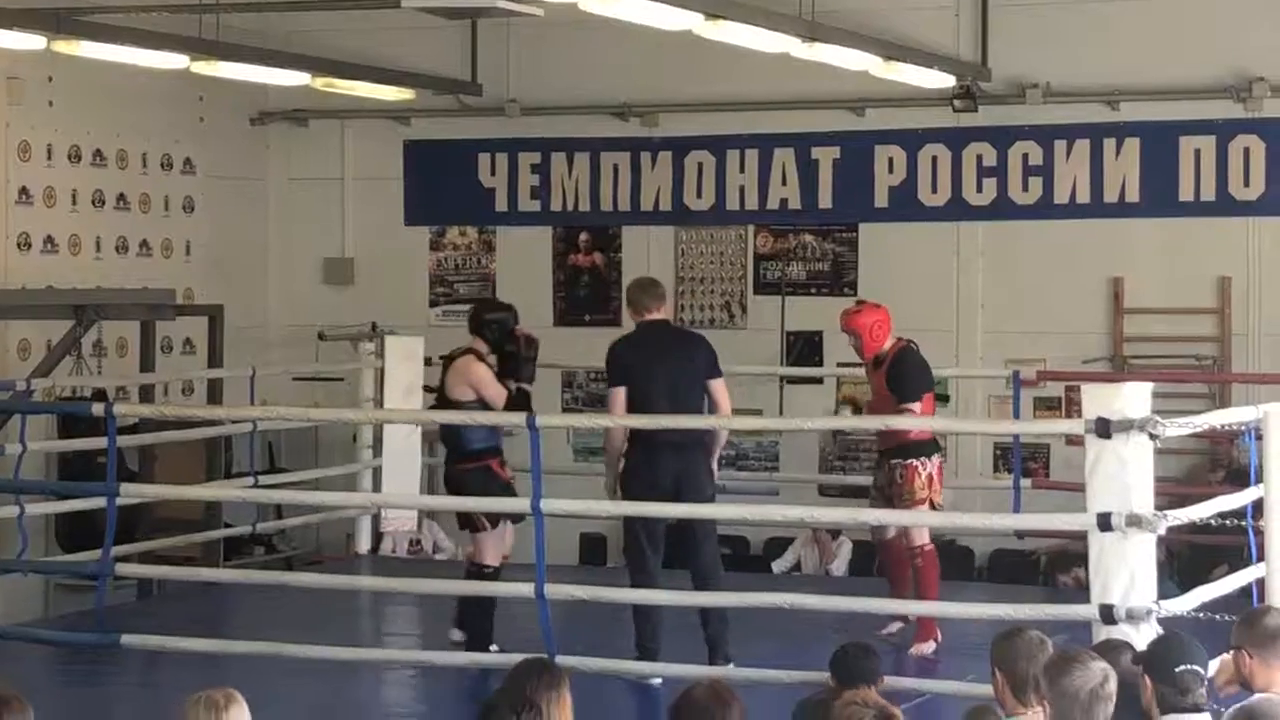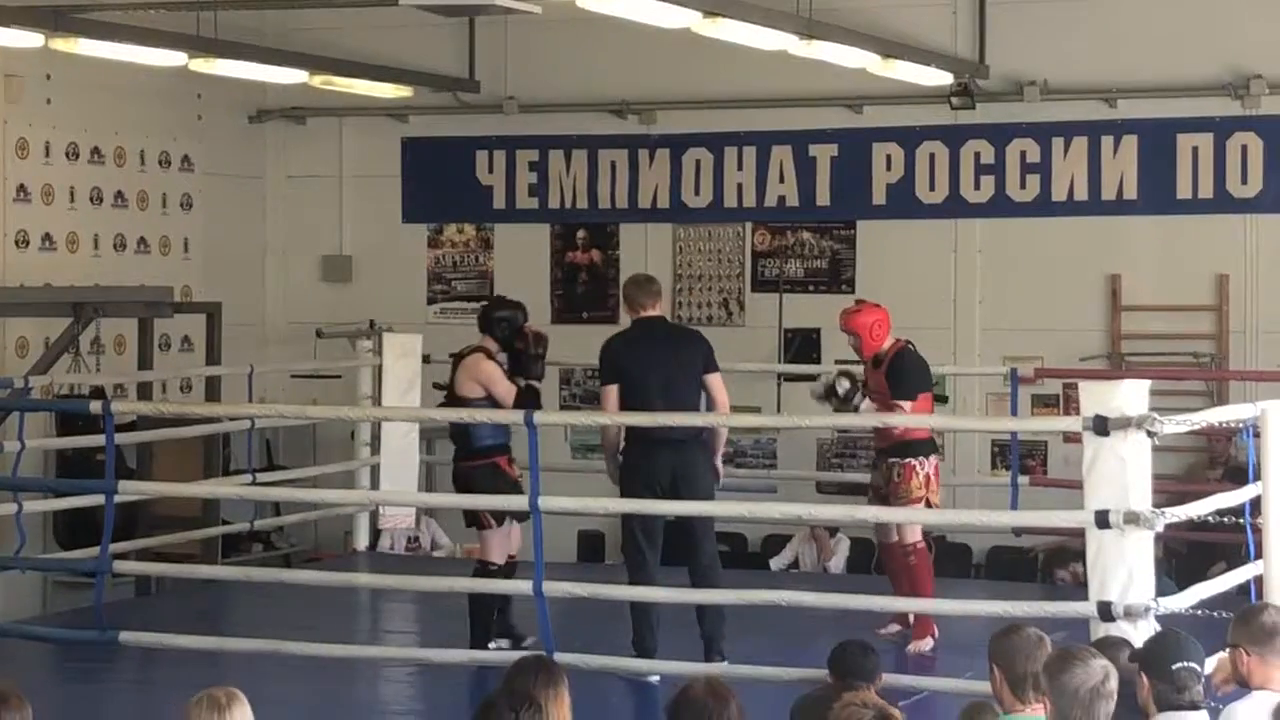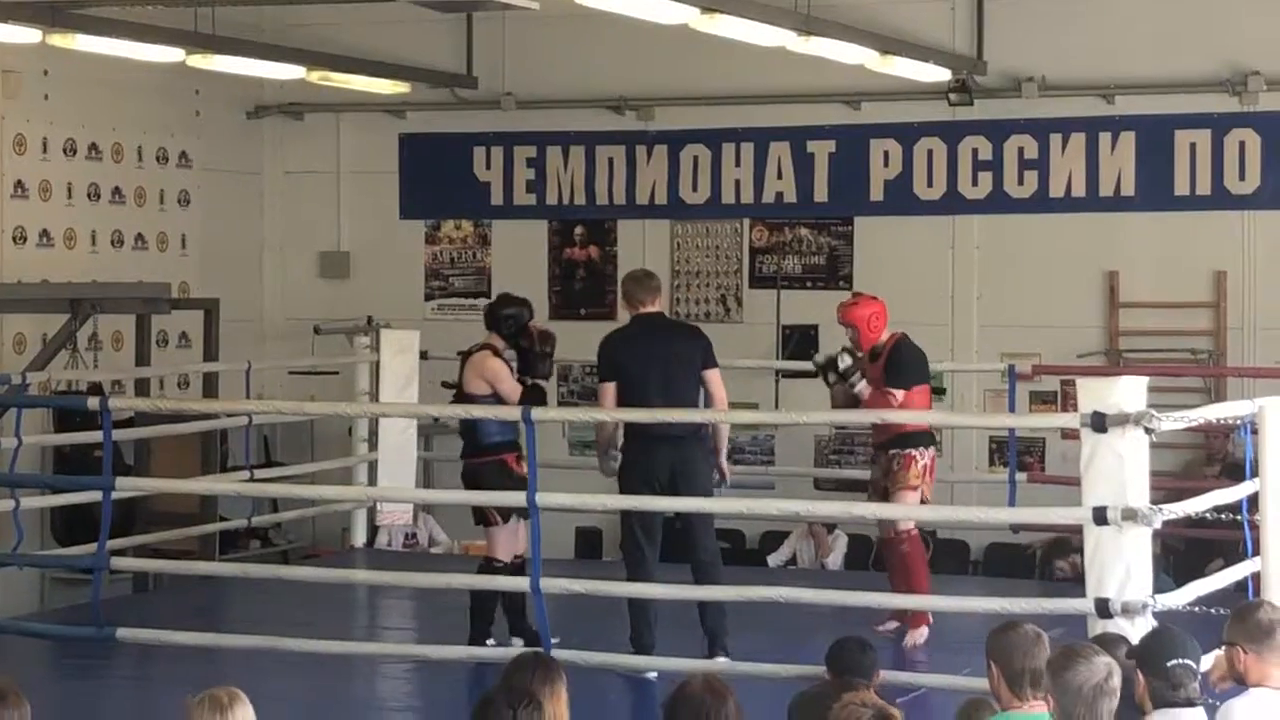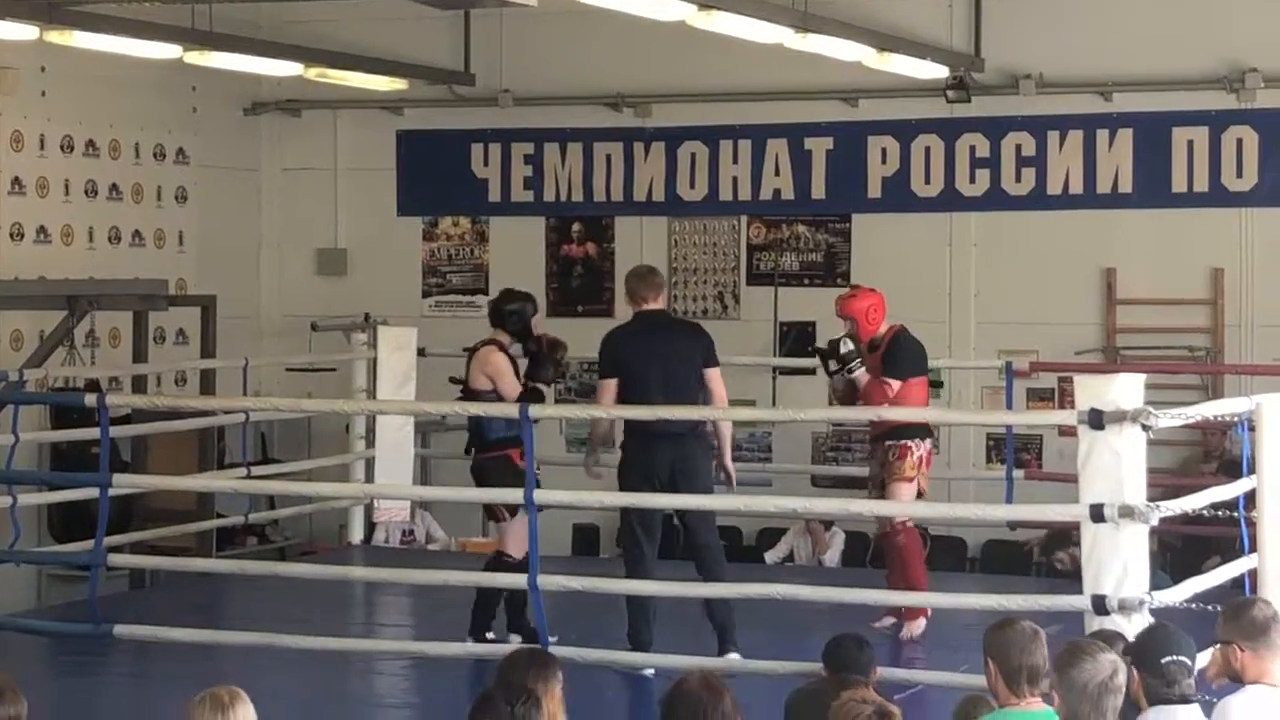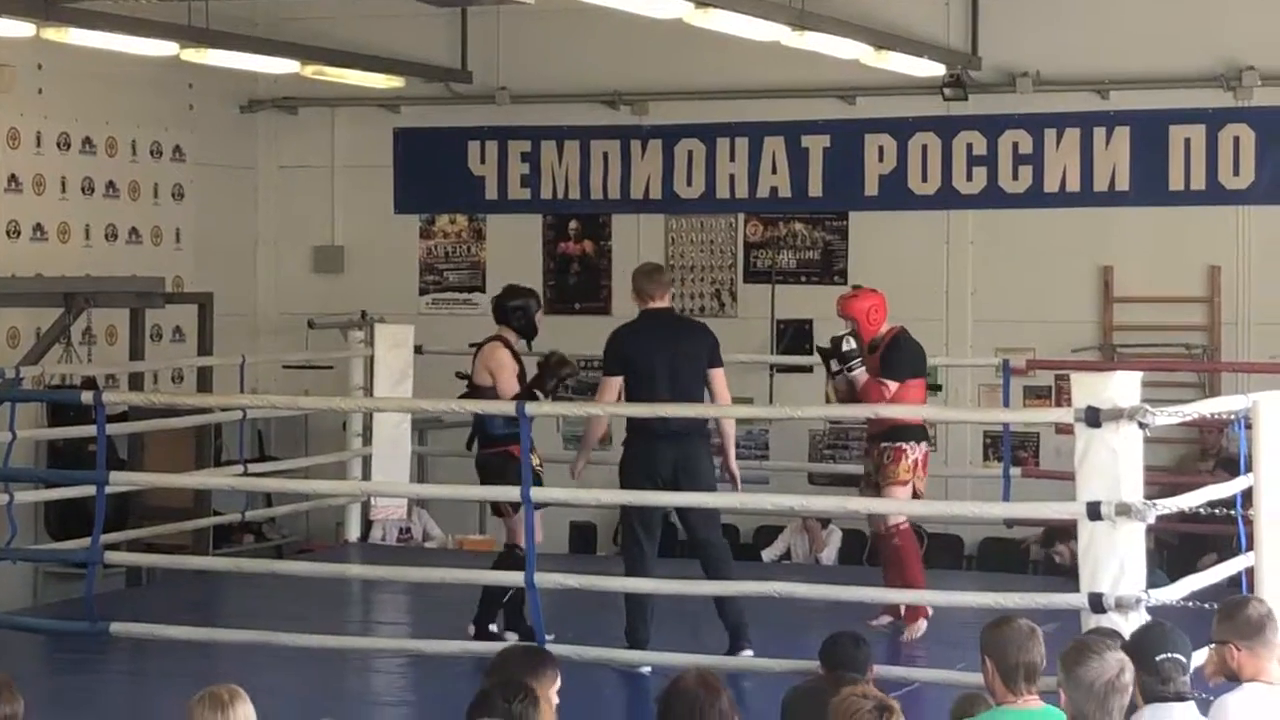
dt=0.1s
person 1, frame 1
left shoulder: (623, 350)
right shoulder: (697, 344)
left elbow: (617, 421)
right elbow: (723, 409)
left wrist: (613, 470)
right wrist: (712, 456)
left hip: (647, 462)
right hip: (693, 461)
left knee: (645, 563)
right knee: (705, 559)
left ankle: (649, 658)
right ankle: (720, 654)
person 1, frame 2
left shoulder: (616, 347)
right shoulder: (693, 340)
left elbow: (611, 417)
right elbow: (721, 404)
left wrist: (611, 459)
right wrist: (716, 454)
left hip: (644, 459)
right hip: (691, 456)
left knee: (642, 561)
right knee: (704, 555)
left ankle: (646, 656)
right ankle: (714, 651)
person 1, frame 3
left shoulder: (614, 344)
right shoulder: (692, 336)
left elbow: (607, 415)
right elbow: (719, 400)
left wrist: (605, 455)
right wrist: (720, 453)
left hip: (643, 456)
right hip: (691, 453)
left knee: (641, 557)
right knee: (705, 551)
left ankle: (644, 652)
right ankle: (718, 646)
person 1, frame 4
left shoulder: (617, 340)
right shoulder: (694, 334)
left elbow: (605, 409)
right elbow: (719, 399)
left wrist: (593, 455)
right wrist: (725, 454)
left hip: (643, 453)
right hip: (690, 451)
left knee: (640, 555)
right knee: (706, 546)
left ankle: (641, 649)
right ankle: (727, 641)
person 1, frame 5
left shoulder: (624, 338)
right shoulder: (700, 333)
left elbow: (605, 406)
right elbow: (722, 400)
left wrist: (583, 455)
right wrist: (729, 455)
left hip: (645, 451)
right hip: (693, 449)
left knee: (640, 552)
right knee: (711, 544)
left ankle: (638, 647)
right ankle: (740, 637)
person 2, frame 1
left shoulder: (465, 361)
right shoulder: (473, 366)
left elbow: (494, 405)
right elbow: (515, 412)
left wrist: (510, 370)
right wrist: (524, 373)
left hip: (470, 467)
right hip: (478, 470)
left knee: (497, 549)
right knee: (489, 559)
left ankle: (467, 624)
right ankle: (480, 645)
person 2, frame 2
left shoulder: (476, 360)
right shoulder: (481, 364)
left elbow: (506, 400)
right elbow: (524, 409)
left wrist: (520, 368)
right wrist: (532, 371)
left hip: (483, 466)
right hip: (486, 469)
left knee: (509, 550)
right knee: (494, 559)
left ankle: (503, 631)
right ankle: (480, 643)
person 2, frame 3
left shoulder: (486, 358)
right shoulder: (488, 361)
left elbow: (512, 399)
right elbow: (529, 407)
left wrist: (528, 368)
right wrist: (539, 370)
left hip: (492, 463)
right hip: (494, 465)
left knee: (516, 550)
right knee: (500, 556)
left ankle: (520, 630)
right ankle: (479, 639)
person 2, frame 4
left shoulder: (495, 353)
right shoulder: (493, 356)
left elbow: (514, 401)
right elbow: (523, 406)
left wrist: (538, 368)
right wrist: (544, 373)
left hip: (505, 459)
right hip: (502, 461)
left knee: (520, 545)
right knee: (512, 550)
left ankle: (519, 627)
right ankle: (479, 631)
person 2, frame 5
left shoulder: (501, 350)
right shoulder: (497, 352)
right elbow: (516, 406)
left wrist: (546, 378)
right wrist: (547, 382)
left hip: (508, 455)
right hip: (503, 456)
left knee: (522, 541)
right knee: (526, 543)
left ankle: (514, 624)
right ankle: (483, 623)
person 3, frame 1
left shoulder: (906, 362)
right shoulder: (878, 361)
left elbow: (908, 423)
left hip: (915, 458)
right hip: (891, 458)
left knee: (916, 540)
right knee: (884, 533)
left ankle: (928, 628)
person 3, frame 2
left shoulder: (906, 362)
right shoulder: (874, 363)
right elbow: (875, 409)
left wrist: (855, 400)
right wrist: (842, 396)
left hip: (913, 457)
right hip: (887, 457)
left knee: (910, 538)
right knee: (887, 538)
left ankle: (926, 625)
right ankle: (906, 612)
person 3, frame 3
left shoulder: (904, 353)
right shoulder: (869, 356)
left elbow: (885, 406)
right elbow: (852, 406)
left wrist: (852, 379)
right wrist: (835, 378)
left hip: (912, 448)
right hip: (885, 450)
left knee: (903, 527)
right knee: (889, 533)
left ankle: (921, 613)
right ankle: (904, 609)
person 3, frame 4
left shoulder: (902, 345)
right shoulder: (868, 348)
left elbow: (880, 397)
right elbow: (845, 400)
left wrist: (853, 363)
right wrist: (835, 367)
left hip: (909, 440)
right hip: (883, 442)
left knee: (898, 519)
right knee: (886, 526)
left ankle: (919, 603)
right ankle: (900, 603)
person 3, frame 5
left shoulder: (902, 346)
right shoulder: (868, 349)
left elbow: (877, 397)
right elbow: (848, 400)
left wrist: (853, 362)
right wrist: (836, 367)
left hip: (904, 442)
right hip: (879, 443)
left knee: (893, 521)
right knee: (879, 527)
left ankle: (919, 604)
right ankle: (897, 602)
